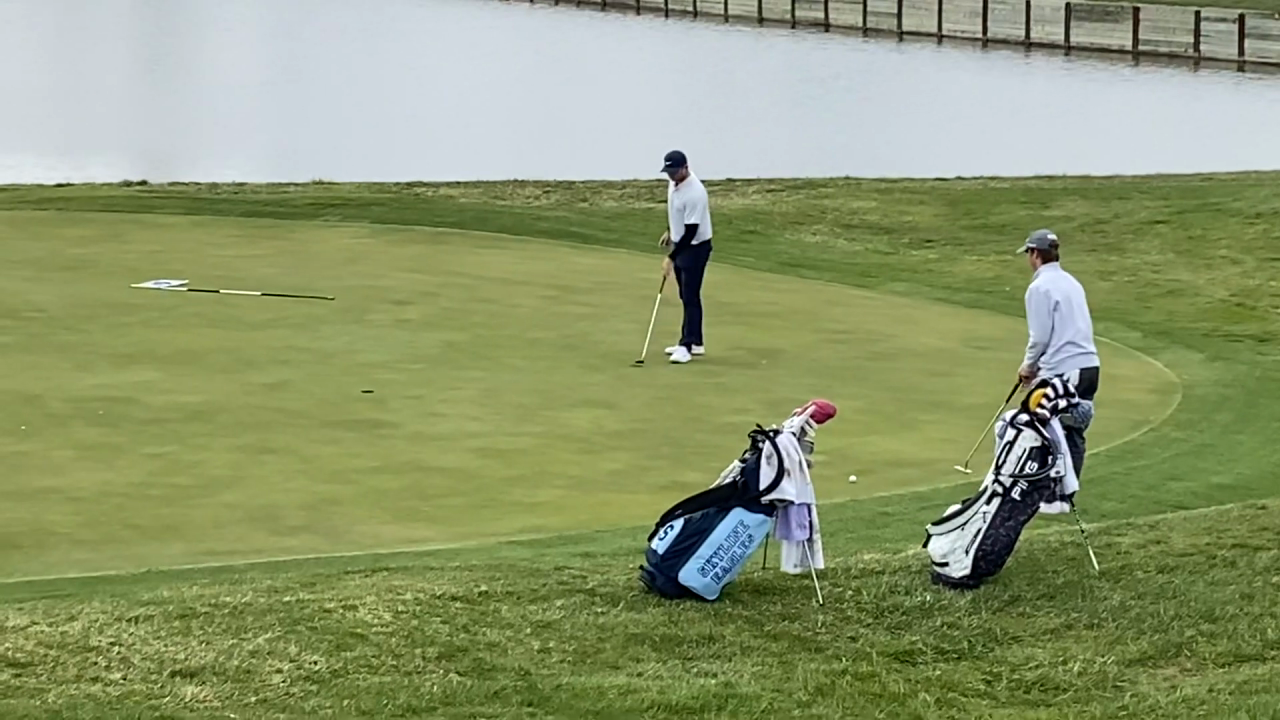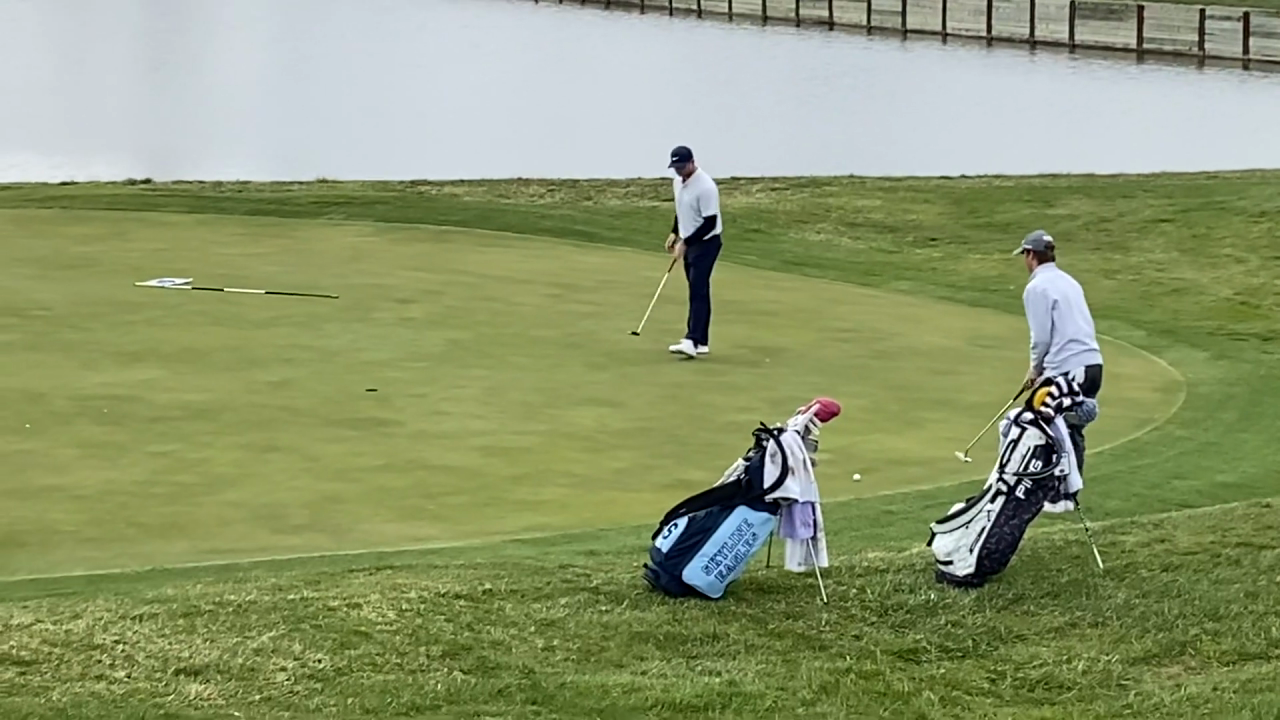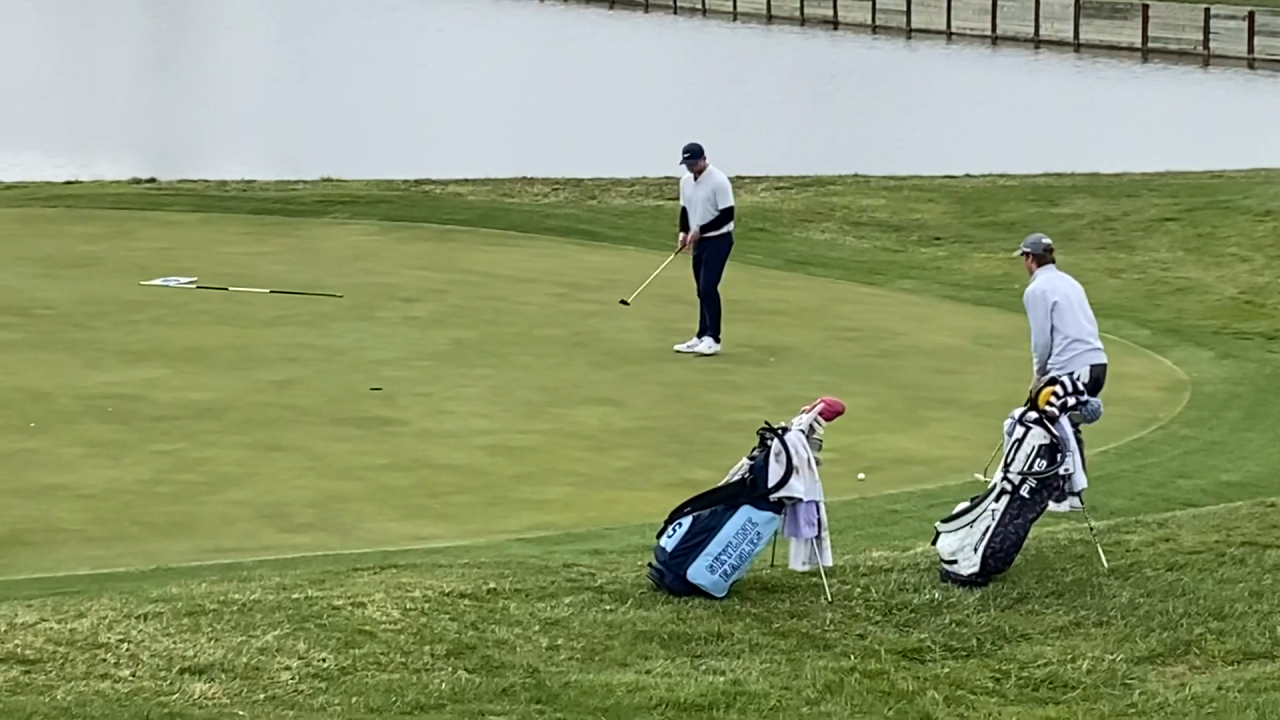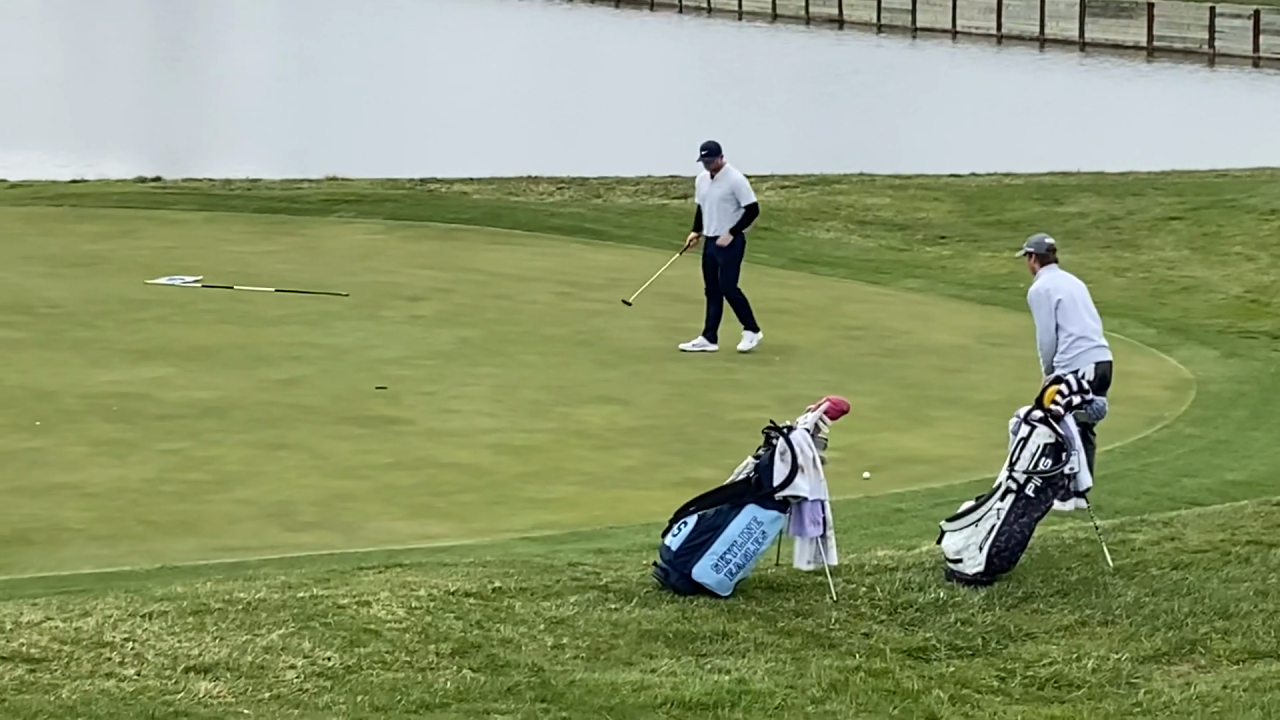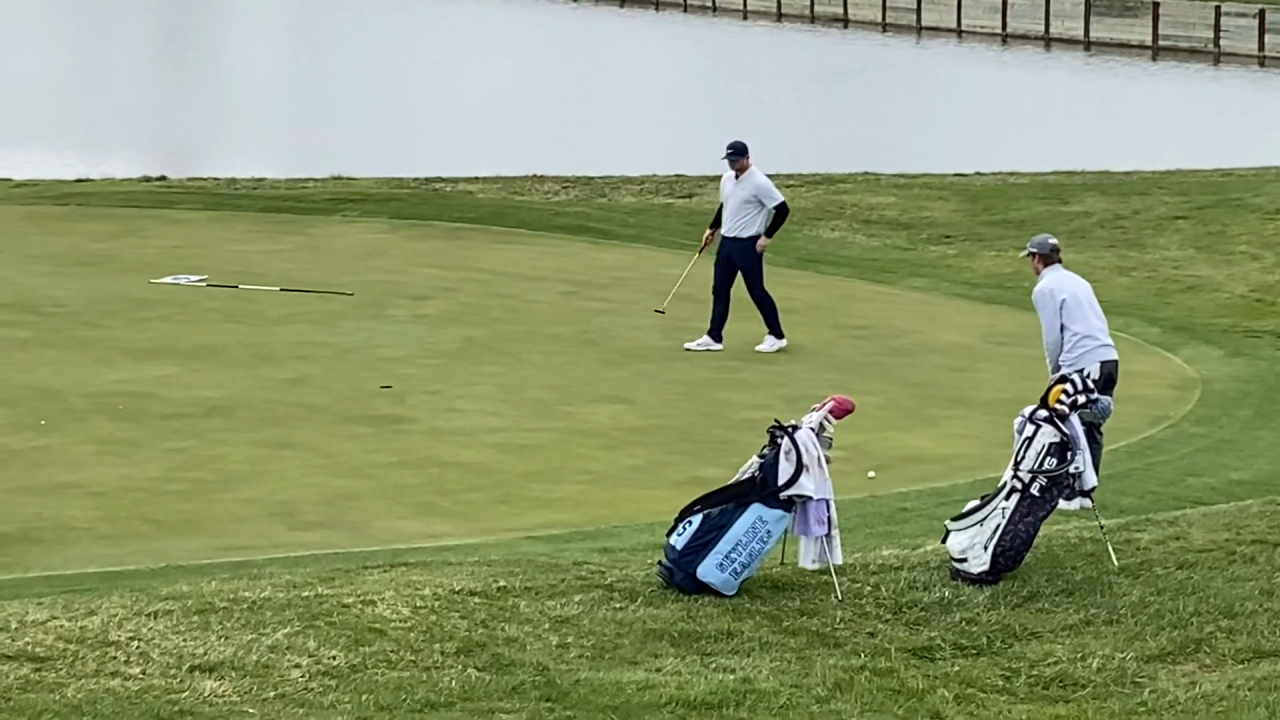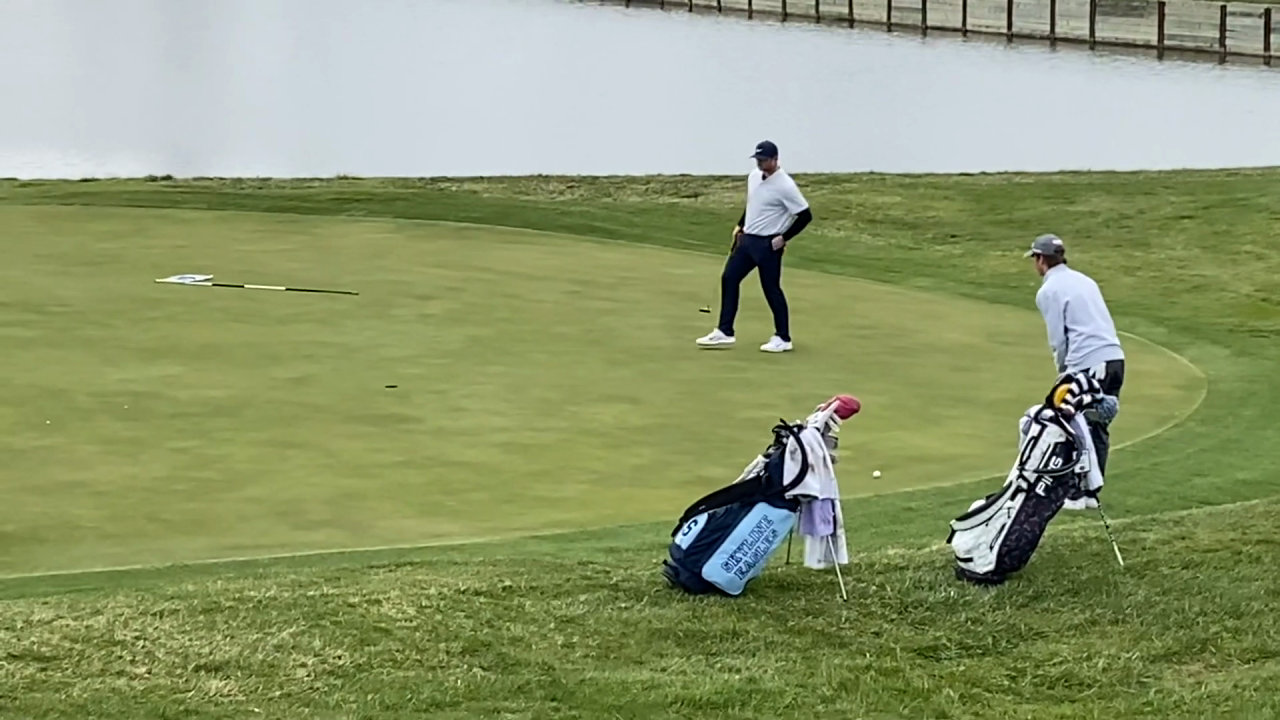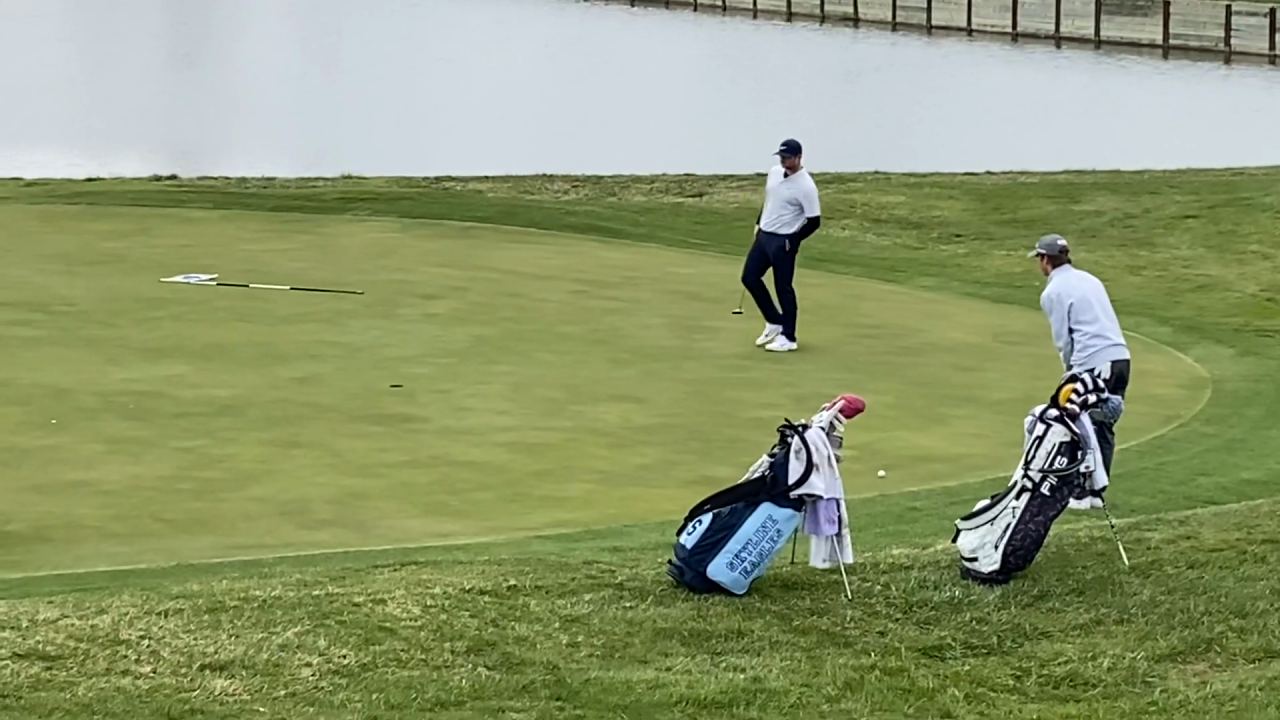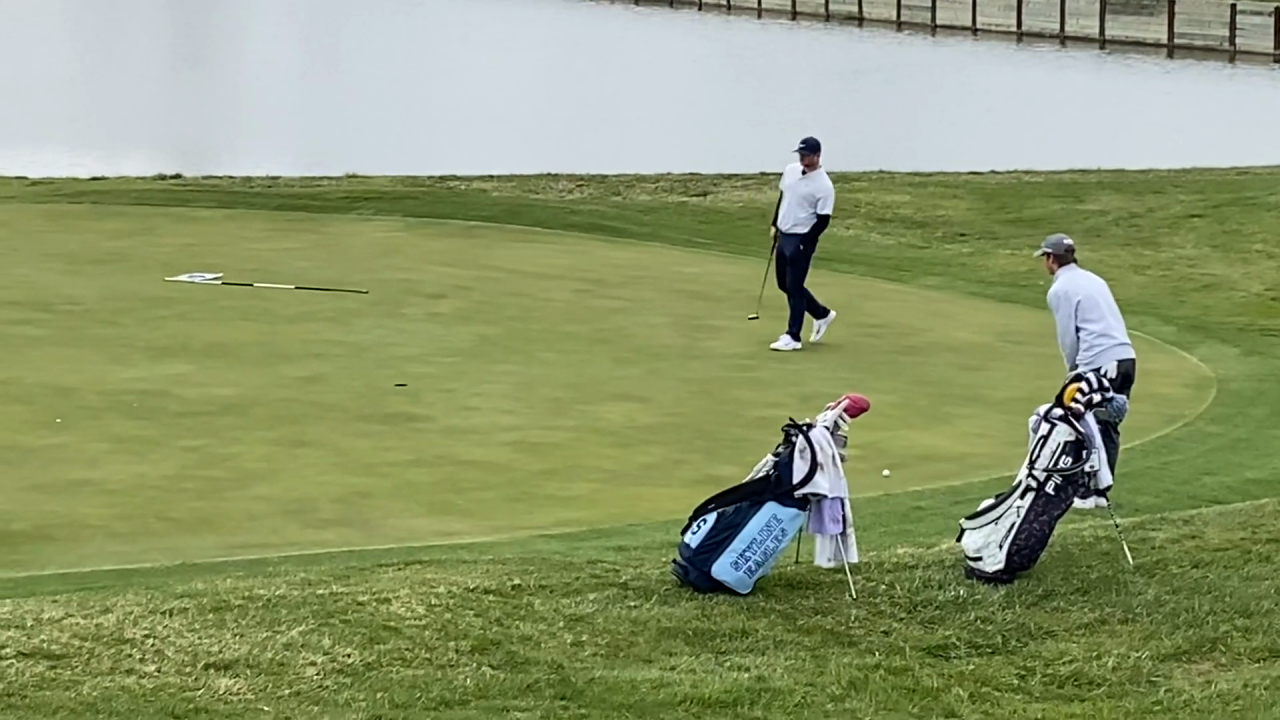
dt=0.2s
person 1, frame 1
left shoulder: (1039, 287)
right shoulder: (1072, 282)
left elbow: (1041, 336)
left wrist: (1029, 364)
right wrist: (1038, 366)
left hip: (1062, 370)
right hip: (1088, 366)
right knee: (1074, 433)
person 1, frame 2
left shoulder: (1037, 287)
right shoulder: (1069, 282)
left elbow: (1042, 337)
left wrist: (1035, 369)
right wrist: (1042, 369)
left hip: (1066, 369)
right hip: (1091, 365)
right knee: (1073, 433)
left ankle: (1056, 500)
right ankle: (1070, 497)
person 1, frame 3
left shoulder: (1036, 289)
right shoulder: (1070, 282)
left elbow: (1041, 338)
left wrist: (1039, 373)
right wrist: (1046, 373)
left hip: (1070, 368)
right hip: (1096, 362)
right knee: (1070, 429)
person 1, frame 4
left shoulder: (1039, 289)
right shoulder: (1073, 281)
left elbow: (1047, 338)
left wrist: (1047, 373)
right wrist: (1054, 371)
left hip: (1075, 367)
right hip: (1102, 361)
right knee: (1085, 429)
right ankle: (1079, 493)
person 1, frame 5
left shoulder: (1044, 288)
right shoulder: (1077, 280)
left elbow: (1053, 337)
left wrist: (1055, 372)
left hip: (1081, 365)
right hip: (1108, 360)
right knee: (1092, 428)
person 1, frame 6
left shoulder: (1048, 291)
right shoulder: (1084, 280)
left elbow: (1058, 338)
left wrist: (1064, 371)
left hip: (1087, 365)
right hip: (1114, 359)
right knee: (1098, 429)
left ankle: (1075, 494)
person 1, frame 7
left shoulder: (1052, 292)
right shoulder: (1089, 279)
left elbow: (1063, 339)
left wrist: (1071, 371)
left hip: (1093, 364)
right hip: (1120, 358)
right knee: (1104, 428)
left ankle: (1080, 493)
right ankle: (1095, 492)
person 1, frame 8
left shoulder: (1059, 290)
right shoulder: (1092, 279)
left elbow: (1068, 338)
left wrist: (1074, 371)
left hip: (1098, 364)
right hip: (1125, 358)
right knee: (1108, 428)
left ankle: (1084, 493)
right ankle: (1100, 491)
person 2, frame 1
left shoulder: (695, 193)
right shoulder: (674, 184)
left elbow: (691, 232)
left wrist: (671, 258)
right wrist: (668, 231)
left hip: (695, 248)
right hip: (680, 246)
left knee: (690, 297)
right knee: (687, 295)
left ankle: (686, 346)
right ankle: (695, 341)
person 2, frame 2
left shoulder: (705, 186)
right shoulder: (678, 182)
left elbow: (711, 223)
left wrist: (685, 243)
right wrist: (674, 233)
left hip: (706, 244)
right hip: (690, 244)
left knee: (698, 291)
right knee: (696, 292)
left ankle: (692, 341)
right ankle: (699, 341)
person 2, frame 3
left shoulder: (719, 181)
right shoulder: (685, 181)
left elbow: (728, 215)
left wrist: (700, 230)
right wrist: (683, 231)
left hip: (718, 241)
right hip: (699, 242)
left knee: (708, 288)
right knee: (702, 291)
left ankle: (712, 337)
right ankle: (703, 338)
person 2, frame 4
left shoulder: (735, 180)
right shoulder: (701, 179)
left elbow: (752, 210)
left wrist: (732, 234)
right wrist: (695, 231)
left hip: (731, 244)
right hip: (710, 242)
left knee: (729, 288)
right knee: (712, 291)
left ankle: (752, 331)
right ankle: (708, 338)
person 2, frame 5
left shoulder: (760, 183)
right shoulder: (726, 179)
left elbow: (783, 209)
left wrist: (767, 236)
right wrist: (712, 228)
left hip: (749, 245)
right hip: (727, 242)
left knee: (756, 290)
right knee: (719, 288)
left ankle: (776, 336)
right ankle: (713, 338)
person 2, frame 6
left shoulder: (785, 186)
right shoulder: (754, 176)
left elbow: (805, 216)
left wrist: (784, 237)
right wrist: (739, 225)
left hip: (768, 243)
right hip: (747, 239)
left knee: (771, 289)
right knee: (729, 279)
left ankle: (782, 338)
right ankle: (724, 332)
person 2, frame 7
left shoulder: (806, 186)
right shoulder: (774, 173)
left elbow: (813, 222)
left wrist: (792, 242)
right wrist: (758, 224)
left hip: (784, 241)
right hip: (764, 236)
left knee: (783, 287)
right knee: (749, 278)
left ankle: (788, 337)
right ankle: (775, 321)
person 2, frame 8
left shoulder: (824, 185)
right shoulder: (790, 171)
left elbow: (823, 221)
left wrist: (803, 243)
right wrist: (774, 225)
left hip: (802, 240)
right hip: (784, 237)
left knee: (793, 286)
right knee: (785, 284)
left ankle: (792, 337)
right ankle: (821, 314)
